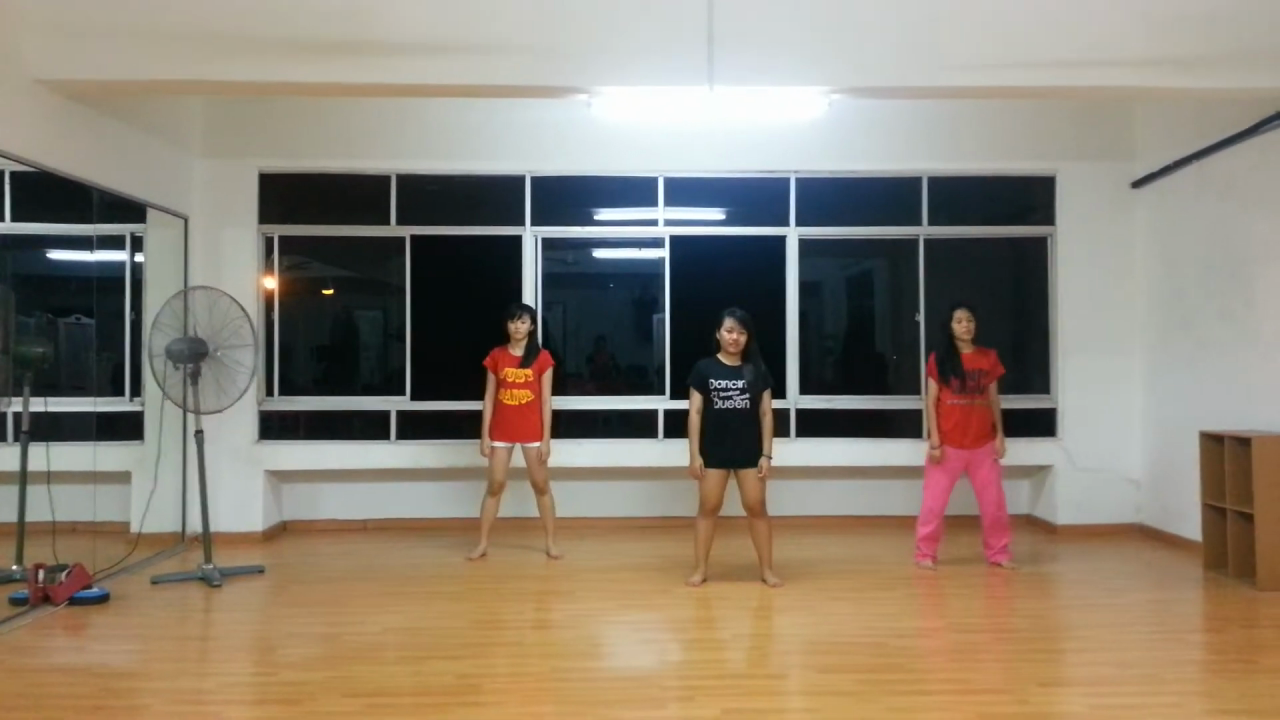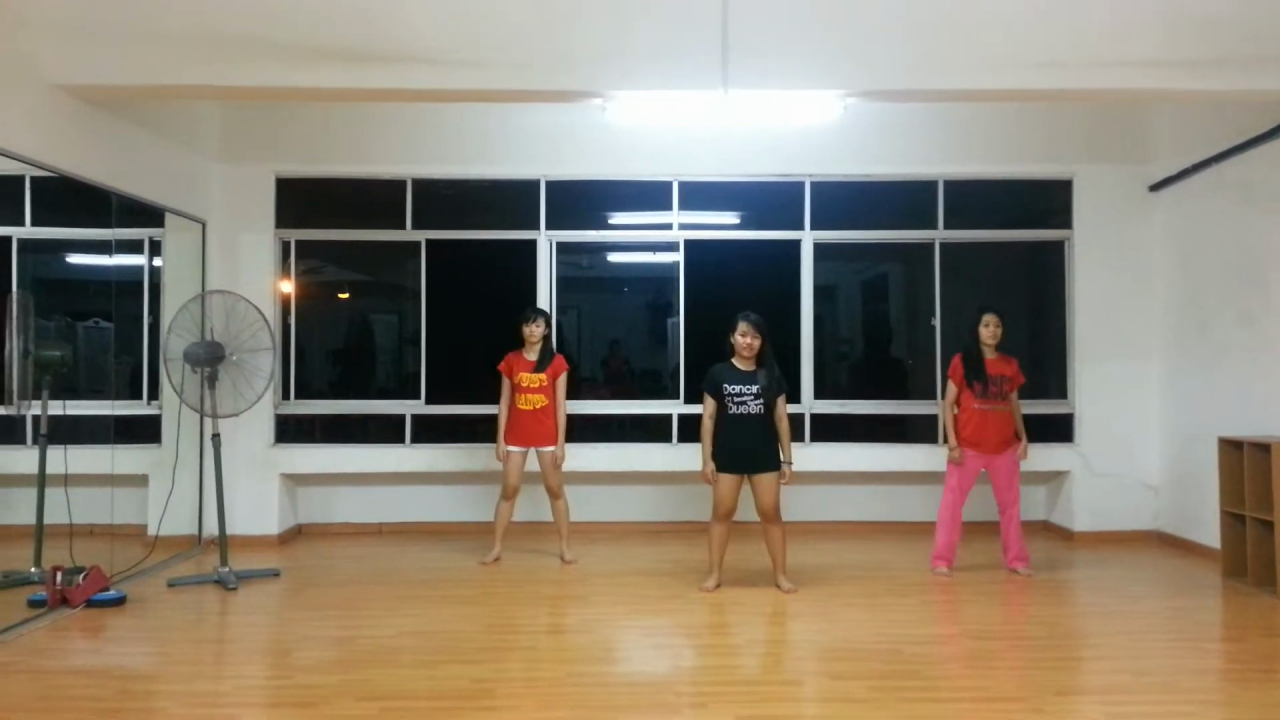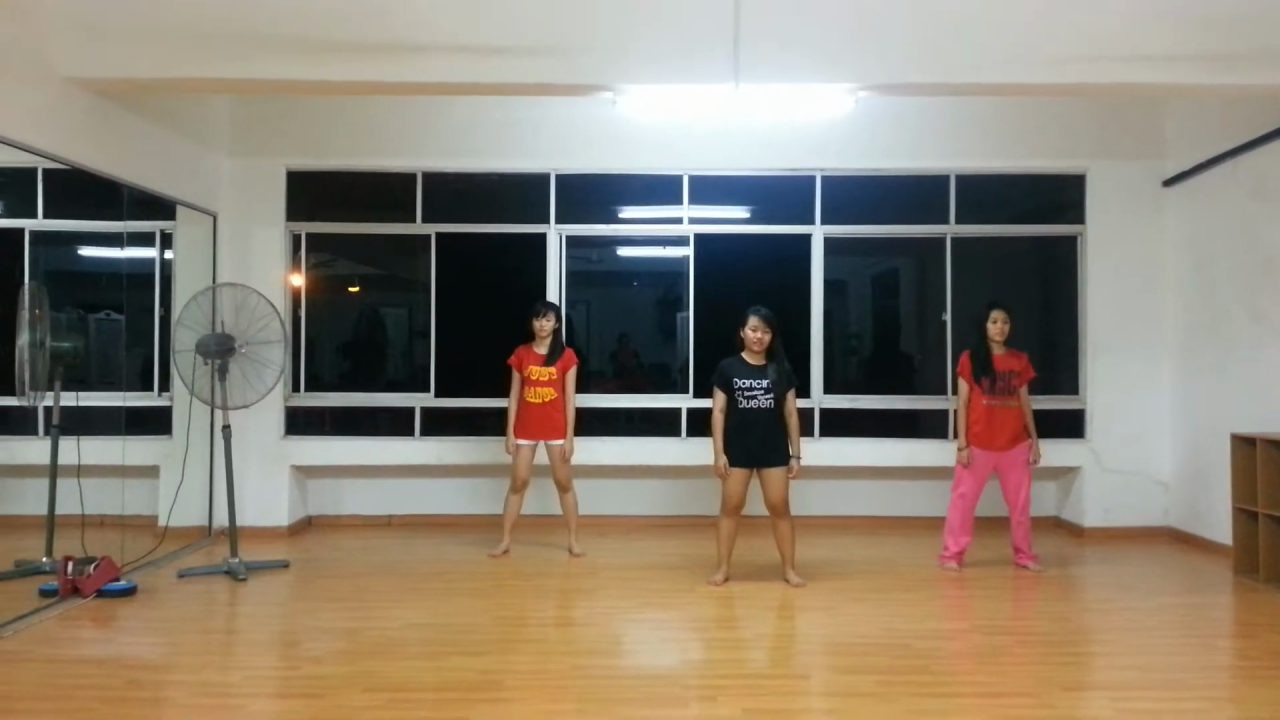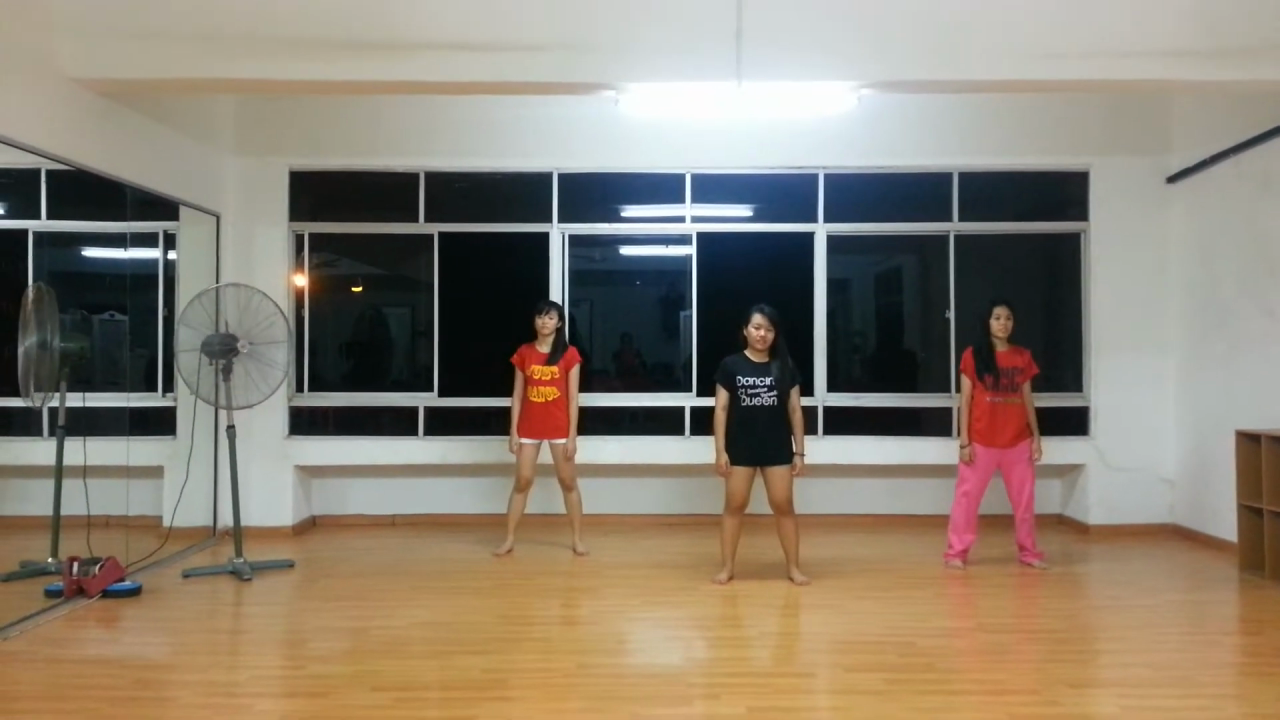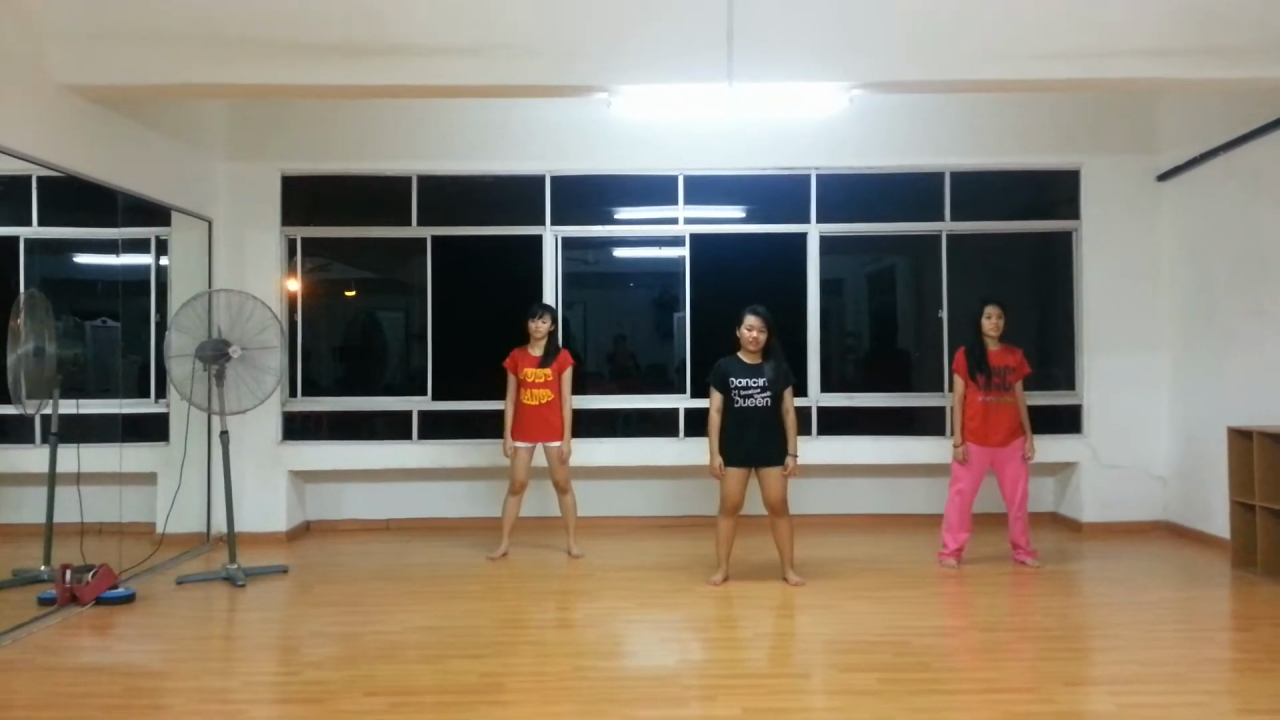
dt=0.5s
person 1, frame 1
left shoulder: (757, 370)
right shoulder: (704, 369)
left elbow: (766, 413)
right elbow: (695, 412)
left wrist: (766, 454)
right wrist: (694, 453)
left hip: (749, 451)
right hip: (713, 451)
left knee: (756, 508)
right knee: (708, 508)
left ankle: (766, 569)
right ankle: (700, 568)
person 1, frame 2
left shoulder: (771, 375)
right shoulder: (718, 374)
left elbow: (781, 418)
right elbow: (708, 417)
left wrist: (787, 459)
right wrist: (707, 458)
left hip: (765, 456)
right hip: (727, 457)
left knee: (771, 513)
right knee: (722, 513)
left ankle: (780, 575)
right ankle: (714, 574)
person 1, frame 3
left shoulder: (781, 369)
right shoulder: (728, 368)
left elbow: (790, 413)
right elbow: (719, 411)
left wrist: (795, 454)
right wrist: (719, 452)
left hip: (774, 451)
right hip: (737, 450)
left knee: (779, 508)
right knee: (731, 507)
left ankle: (789, 569)
right ankle: (723, 567)
person 1, frame 4
left shoulder: (785, 366)
right shoulder: (731, 365)
left elbow: (795, 410)
right elbow: (721, 409)
left wrist: (799, 451)
right wrist: (720, 450)
left hip: (778, 449)
right hip: (740, 449)
left knee: (784, 506)
right knee: (735, 506)
left ankle: (793, 567)
right ankle: (727, 567)
person 1, frame 5
left shoulder: (778, 368)
right shoulder: (724, 367)
left elbow: (788, 411)
right elbow: (715, 411)
left wrist: (792, 452)
right wrist: (714, 452)
left hip: (772, 450)
right hip: (735, 450)
left knee: (778, 507)
right knee: (729, 507)
left ankle: (788, 568)
right ankle: (722, 568)
person 2, frame 1
left shoulder: (989, 357)
right shoulder: (938, 358)
left elbow: (993, 399)
right elbow: (931, 402)
left wrist: (999, 434)
right wrist: (934, 441)
left hip: (982, 443)
right hip: (948, 443)
left knee: (993, 501)
right knee: (934, 500)
left ankle: (999, 552)
right ankle: (925, 553)
person 2, frame 2
left shoulder: (1010, 365)
right shoulder: (961, 362)
left elbow: (1014, 406)
right elbow: (948, 404)
left wrist: (1023, 439)
right wrist: (952, 442)
left hip: (1004, 448)
right hip: (968, 447)
left knee: (1010, 504)
right knee: (952, 502)
left ankle: (1016, 558)
right ankle: (942, 559)
person 2, frame 3
left shoulder: (1020, 360)
right shoulder: (970, 358)
left elbow: (1025, 403)
right elbow: (963, 403)
left wrist: (1034, 440)
right wrist: (962, 443)
left hip: (1015, 445)
right hip: (978, 445)
left knee: (1020, 502)
right knee: (963, 499)
left ankle: (1024, 554)
right ankle: (951, 554)
person 2, frame 4
left shoulder: (1023, 357)
right shoulder: (973, 355)
left elbow: (1027, 400)
right elbow: (965, 400)
left wrist: (1036, 437)
right wrist: (964, 441)
left hip: (1018, 442)
right hip: (981, 442)
left knee: (1024, 499)
right knee: (967, 497)
left ankle: (1029, 551)
right ankle: (956, 552)
person 2, frame 5
left shoulder: (1015, 356)
right shoulder: (965, 355)
left elbow: (1019, 399)
right elbow: (958, 400)
left wrist: (1029, 436)
right wrist: (958, 440)
left hip: (1010, 440)
right hip: (974, 441)
left knee: (1018, 497)
right knee: (961, 496)
left ankle: (1023, 550)
right ankle: (950, 551)
person 3, frame 1
left shoulder: (542, 358)
right shoulder: (496, 356)
left elbow: (545, 400)
right elbow: (489, 398)
left wrist: (546, 438)
right wrist: (484, 435)
left hip: (532, 431)
right hip: (501, 431)
left knee: (541, 486)
right knee: (495, 485)
left ankle: (550, 542)
right ankle: (482, 543)
person 3, frame 2
left shoulder: (556, 362)
right shoulder: (511, 360)
left elbow: (560, 404)
right elbow: (504, 402)
left wrist: (560, 443)
right wrist: (500, 439)
left hip: (546, 436)
right hip: (516, 436)
left knee: (555, 490)
right knee: (509, 490)
left ankle: (564, 547)
right ankle: (497, 547)
person 3, frame 3
left shoulder: (566, 356)
right shoulder: (521, 354)
left elbow: (569, 398)
right elbow: (514, 396)
left wrist: (569, 437)
right wrist: (510, 432)
left hip: (556, 429)
right hip: (526, 429)
left knee: (564, 484)
right knee: (518, 483)
left ankle: (573, 540)
right ankle: (505, 540)
person 3, frame 4
left shoulder: (569, 354)
right shoulder: (523, 353)
left elbow: (573, 397)
right elbow: (517, 395)
left wrist: (572, 435)
right wrist: (513, 431)
left hip: (559, 428)
right hip: (529, 428)
left knee: (568, 482)
right knee: (522, 482)
left ankle: (577, 539)
right ankle: (509, 539)
person 3, frame 5
left shoulder: (561, 357)
right shoulder: (516, 357)
left elbow: (566, 400)
right elbow: (510, 399)
left wrist: (567, 438)
right wrist: (507, 435)
left hip: (553, 431)
right hip: (523, 432)
left knee: (563, 485)
right knee: (516, 485)
left ankle: (572, 541)
right ankle: (504, 543)
